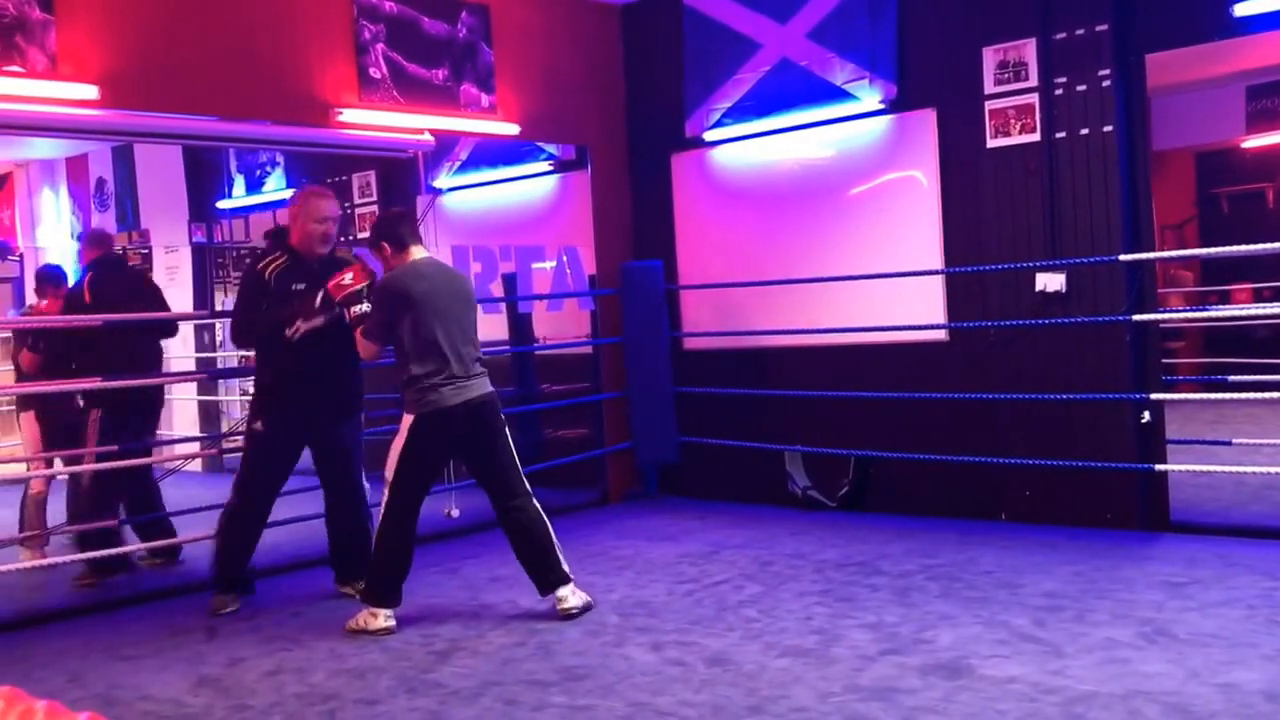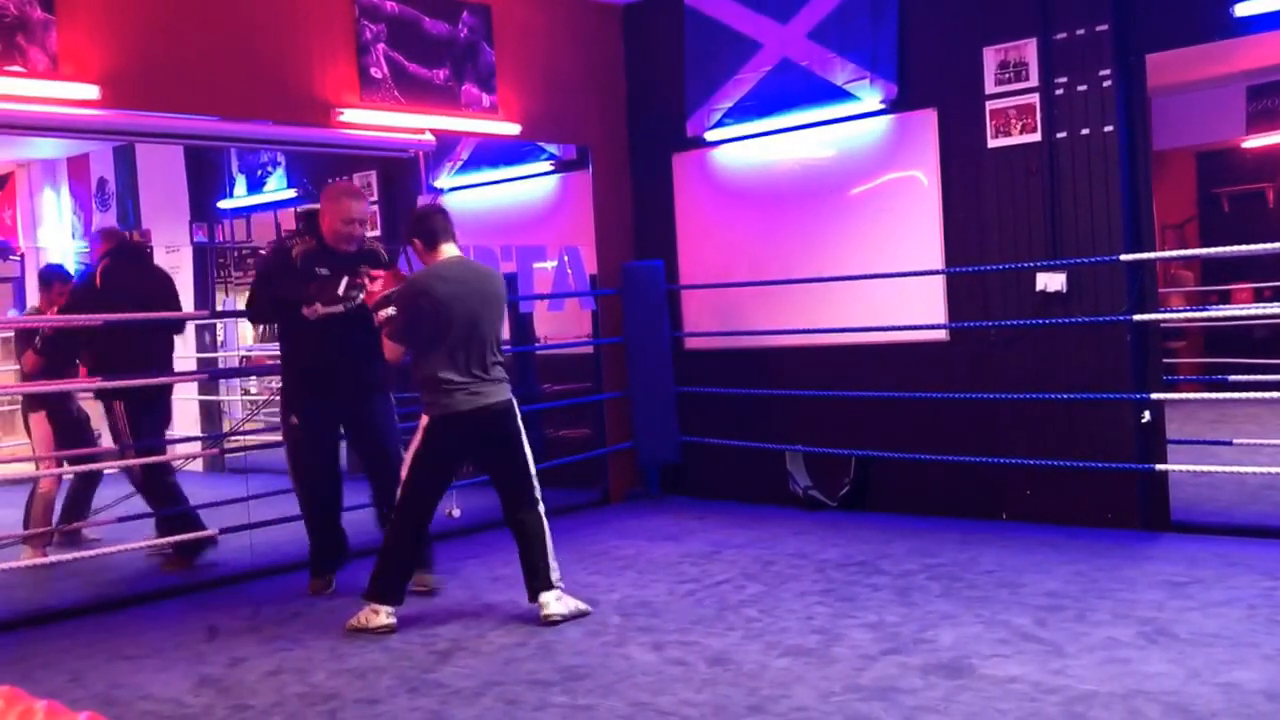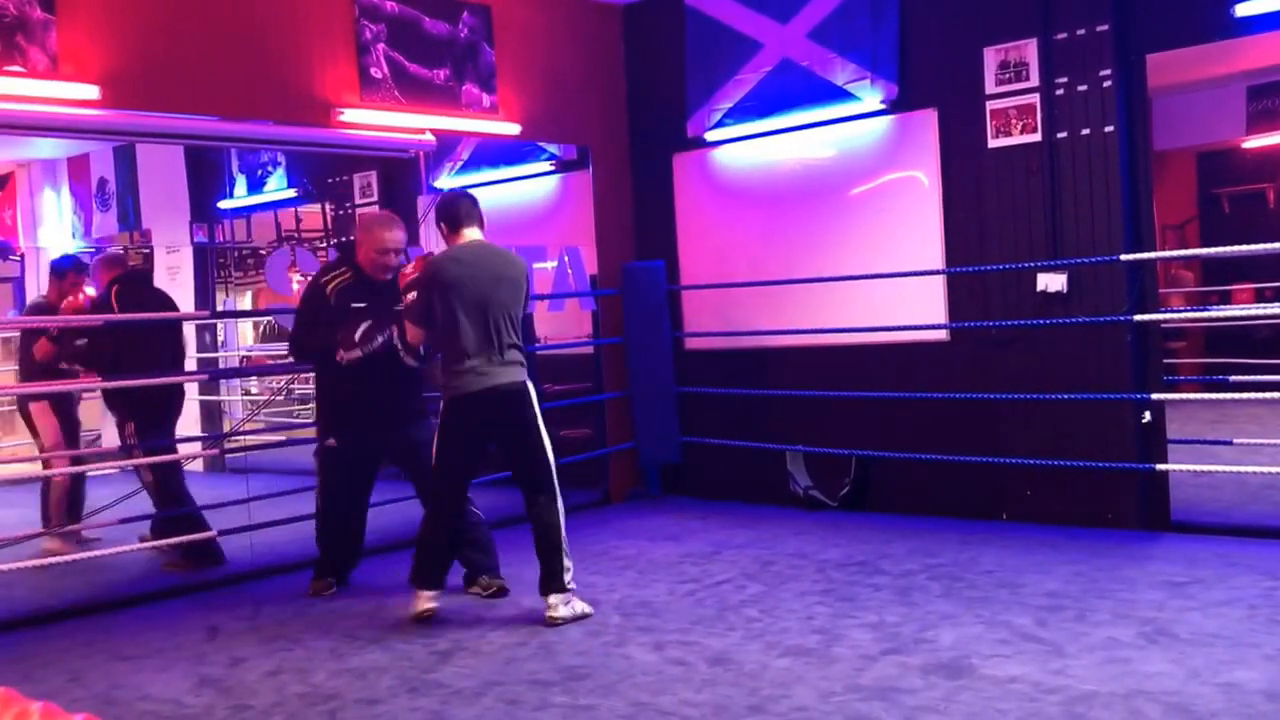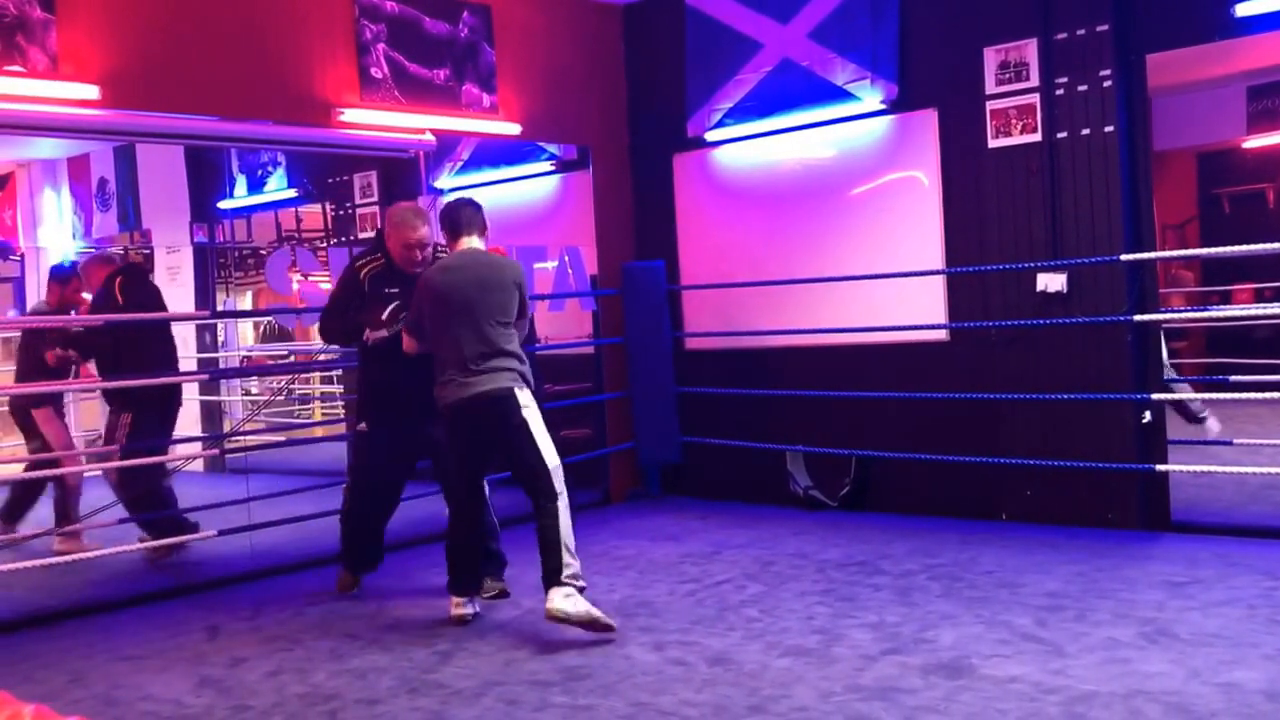
dt=0.2s
person 1, frame 1
left shoulder: (394, 285)
right shoulder: (458, 279)
left elbow: (368, 350)
left wrist: (355, 305)
left hip: (430, 412)
right hip: (480, 401)
left knee: (398, 510)
right knee: (516, 499)
left ankle: (380, 608)
right ankle: (562, 589)
person 1, frame 2
left shoulder: (418, 286)
right shoulder: (492, 278)
left elbow: (394, 353)
left wrist: (385, 310)
left hip: (446, 415)
right hip: (498, 406)
left knee: (410, 510)
right knee: (525, 502)
left ankle: (381, 606)
right ankle: (549, 595)
person 1, frame 3
left shoulder: (435, 269)
right shoulder: (512, 263)
left elbow: (413, 337)
left wrist: (414, 297)
left hip: (462, 396)
right hip: (511, 389)
left knee: (446, 497)
right knee: (542, 492)
left ankle: (426, 591)
right ankle: (559, 597)
person 1, frame 4
left shoulder: (431, 280)
right shoulder: (511, 270)
left elbow: (411, 346)
left hip: (456, 403)
right hip: (505, 392)
left knee: (465, 502)
right knee: (548, 491)
left ankle: (462, 597)
right ankle: (564, 590)
person 2, frame 1
left shoulder: (347, 267)
right shoulder: (265, 270)
right elbow: (242, 333)
right wrist: (296, 315)
left hip: (339, 401)
right hip: (278, 403)
left knee: (347, 492)
right knee: (251, 495)
left ankle: (352, 573)
right ankle: (230, 581)
person 2, frame 2
left shoulder: (375, 255)
right shoulder: (292, 255)
right elbow: (258, 309)
right wrist: (313, 300)
left hip: (368, 389)
right hip: (307, 391)
left knee: (391, 475)
right knee: (316, 486)
left ankle: (414, 561)
right ankle: (327, 564)
person 2, frame 3
right shoulder: (329, 284)
right elbow: (300, 344)
left wrist: (423, 347)
right wrist: (340, 343)
left hip: (406, 413)
right hip: (346, 418)
right knee: (339, 500)
left ankle: (482, 568)
right ankle: (331, 570)
person 2, frame 4
right shoulder: (364, 272)
right elbow: (330, 327)
right wrist: (368, 325)
right hip: (382, 407)
right knee: (367, 494)
left ankle: (487, 570)
right ankle: (356, 562)
person 3, frame 1
left shoulder: (87, 286)
right shoulder: (141, 280)
left elbow: (69, 339)
right elbow: (166, 326)
left hip: (107, 392)
right hip: (147, 386)
left knee: (97, 475)
right knee: (136, 467)
left ankle: (103, 559)
right ankle: (162, 544)
person 3, frame 2
left shoulder: (98, 275)
right shoulder: (155, 276)
left elbow: (71, 327)
right elbow: (176, 324)
left wrist: (45, 343)
left hip: (123, 381)
right hip: (156, 377)
left knee: (142, 461)
right knee: (151, 457)
left ankle: (188, 536)
right ankle: (176, 531)
person 3, frame 3
left shoulder: (109, 301)
right shoulder: (159, 297)
left elbow: (99, 357)
right elbow: (176, 346)
left wrist: (77, 355)
left hip: (135, 400)
right hip: (167, 393)
left knee: (158, 474)
right knee: (159, 467)
left ankle: (199, 546)
right ankle: (166, 530)
person 3, frame 4
left shoulder: (115, 289)
right shoulder: (142, 286)
left elbow: (102, 342)
left wrist: (72, 341)
left hip: (136, 394)
right hip: (161, 389)
left knee: (123, 469)
right knee: (148, 465)
left ankle: (169, 530)
right ankle: (170, 529)
person 4, frame 1
right shoulder: (26, 321)
right elbow: (26, 365)
right wrist: (40, 331)
left hip: (65, 401)
right hip: (34, 405)
right knee: (40, 474)
right ankle: (31, 545)
person 4, frame 2
right shoulder: (29, 323)
right elbow: (29, 367)
left hip: (67, 403)
right hip: (40, 407)
left knee: (91, 467)
right knee: (50, 474)
left ankle: (67, 528)
right ankle: (34, 545)
person 4, frame 3
right shoulder: (37, 310)
right elbow: (42, 354)
left hip: (60, 395)
right hip: (38, 397)
left knee: (73, 461)
right knee: (59, 461)
left ankle: (67, 527)
right ankle: (57, 534)
person 4, frame 4
left shoulder: (55, 316)
right shoulder: (41, 316)
left elbow: (66, 359)
right elbow: (54, 358)
left hip: (35, 402)
right hip: (36, 403)
left knee: (38, 467)
right knee: (68, 464)
right ankle: (67, 535)
